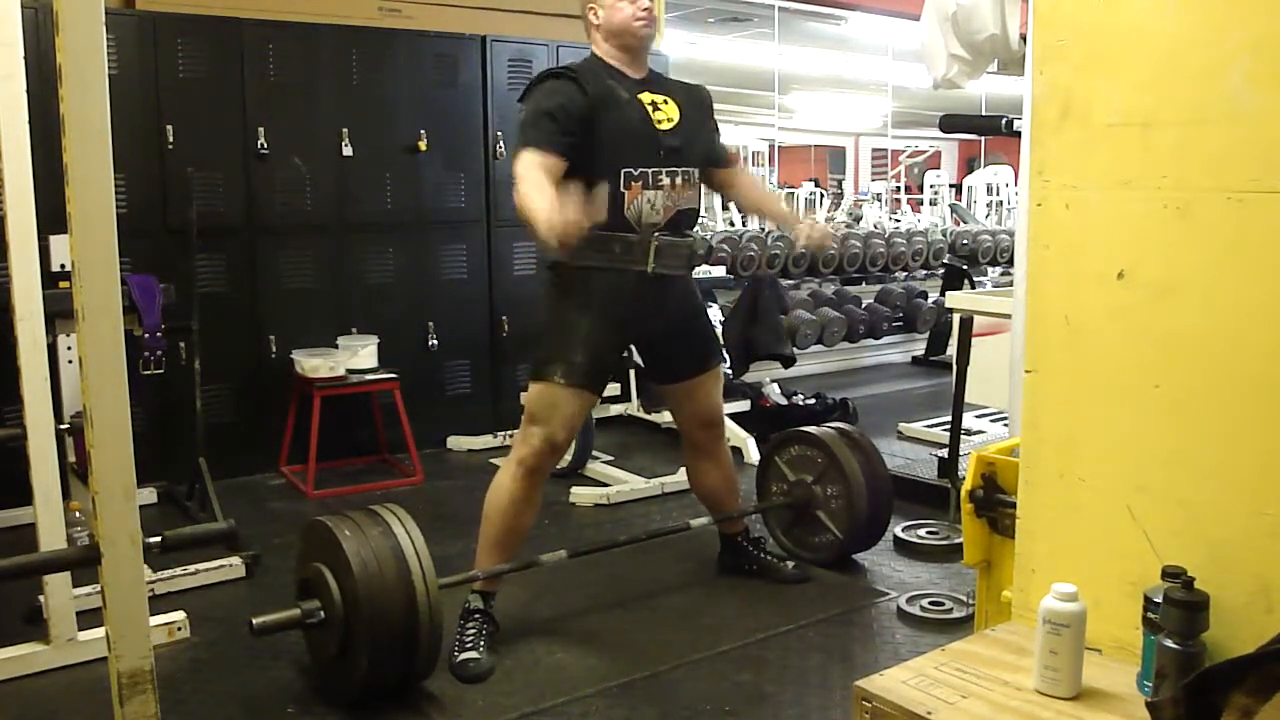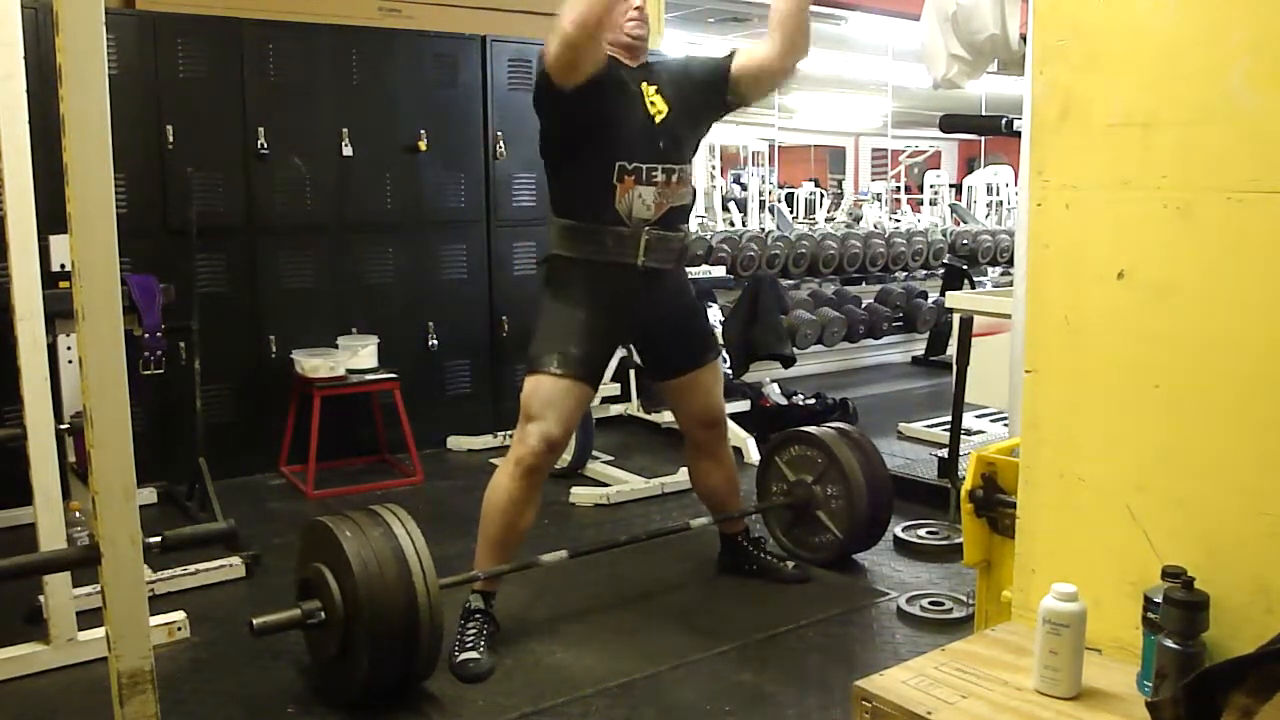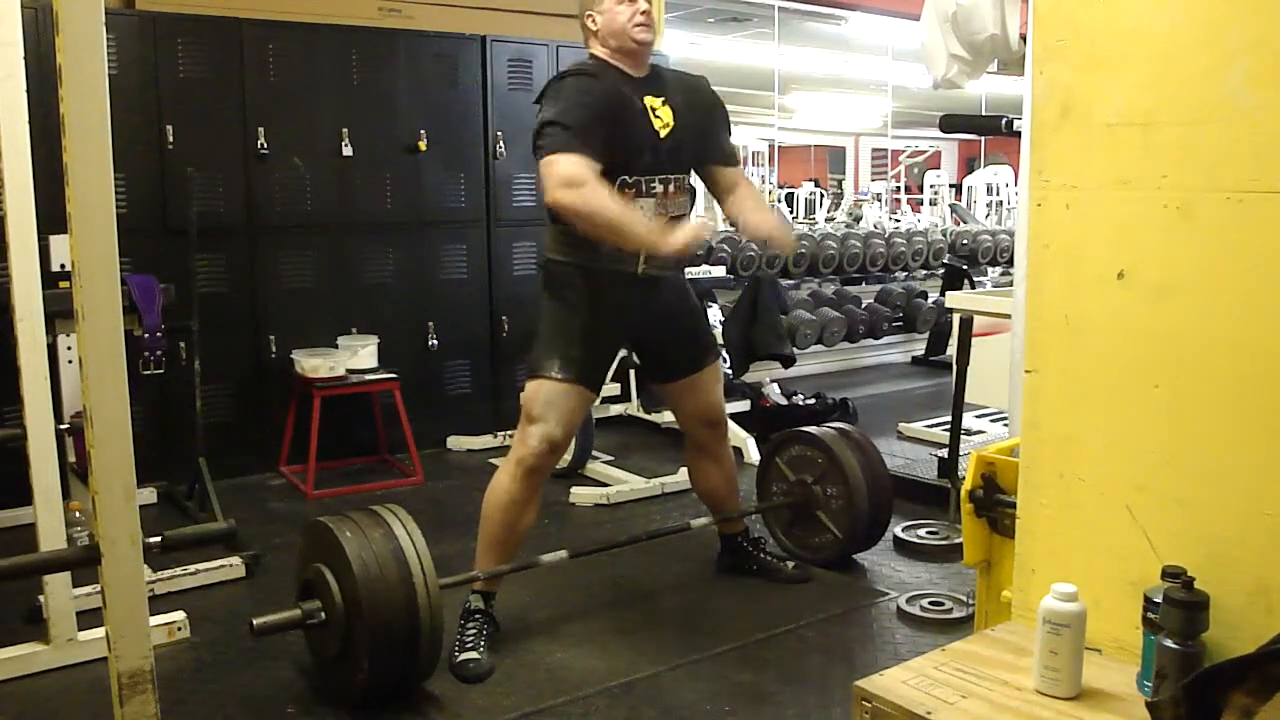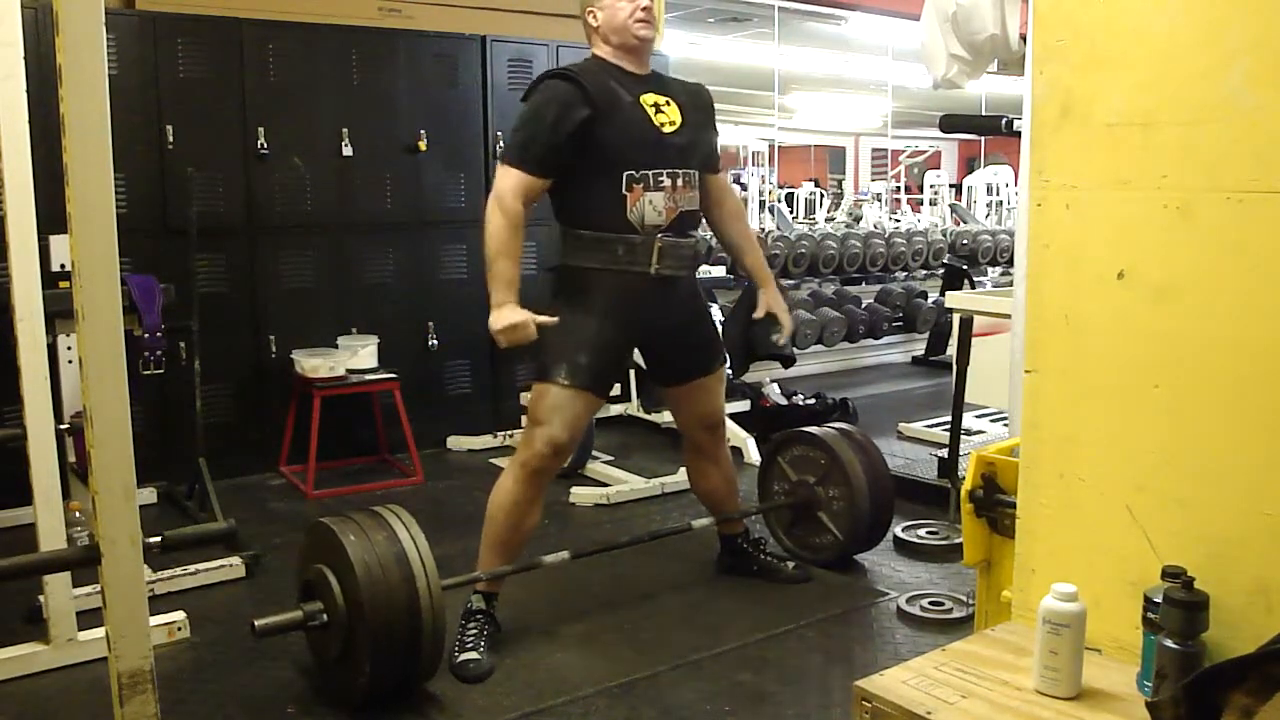
dt=0.4s
person 1, frame 1
left shoulder: (688, 99)
right shoulder: (569, 90)
left elbow: (729, 177)
right elbow: (530, 173)
left wrist: (794, 221)
right wrist: (551, 216)
left hip: (672, 287)
right hip: (597, 289)
left knee: (707, 427)
right knee: (537, 447)
left ankle: (738, 545)
right ankle: (478, 607)
person 1, frame 2
left shoulder: (686, 81)
right shoulder: (580, 78)
left elbow: (780, 58)
left hip: (665, 280)
right hip: (587, 283)
left knee: (709, 424)
right knee: (536, 445)
left ankle: (738, 544)
right ankle: (478, 607)
person 1, frame 3
left shoulder: (692, 93)
right shoulder: (578, 92)
left elbow: (732, 183)
right elbow: (566, 189)
left wrist: (763, 221)
right wrist: (661, 238)
left hip: (664, 286)
right hip: (586, 287)
left knee: (710, 424)
right knee: (537, 446)
left ankle: (738, 544)
right ankle: (478, 607)
person 1, frame 4
left shoulder: (690, 98)
right shoulder: (569, 93)
left elbow: (718, 197)
right elbow: (507, 197)
left wrist: (765, 282)
right wrist: (504, 301)
left hip: (677, 288)
right hip: (596, 292)
left knee: (709, 431)
right knee: (543, 449)
left ankle: (737, 546)
right ankle: (479, 608)
